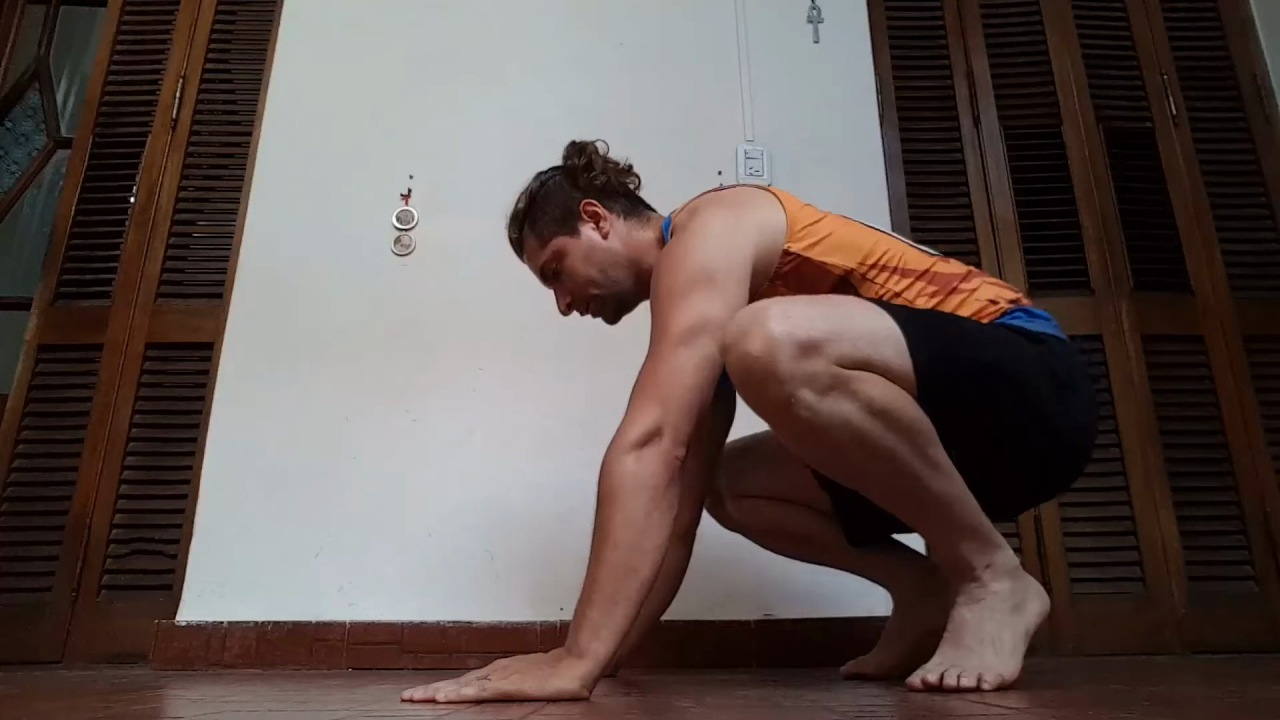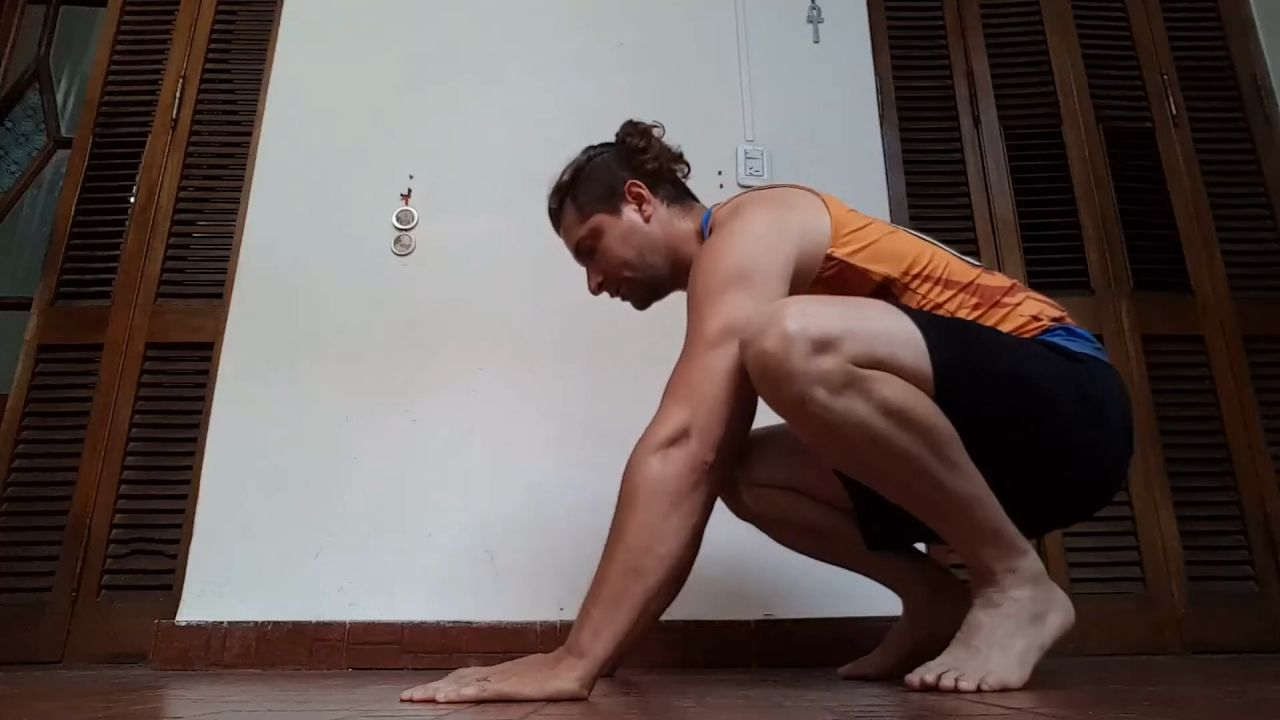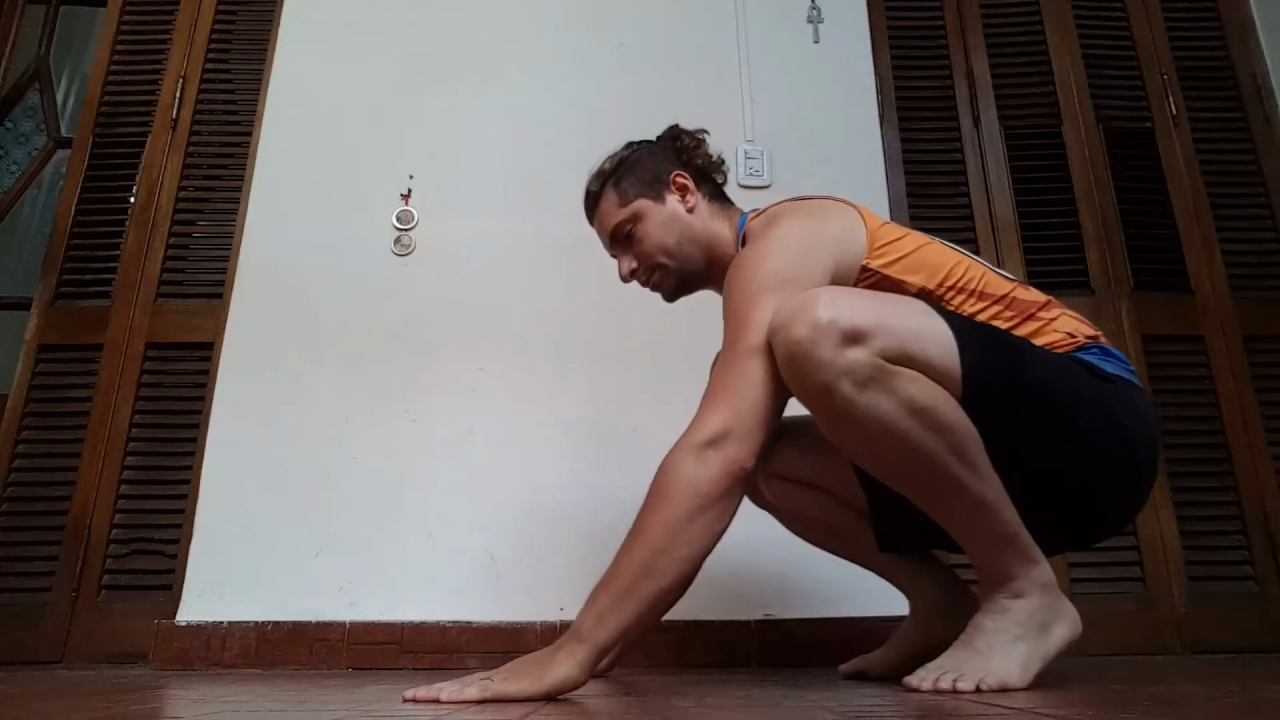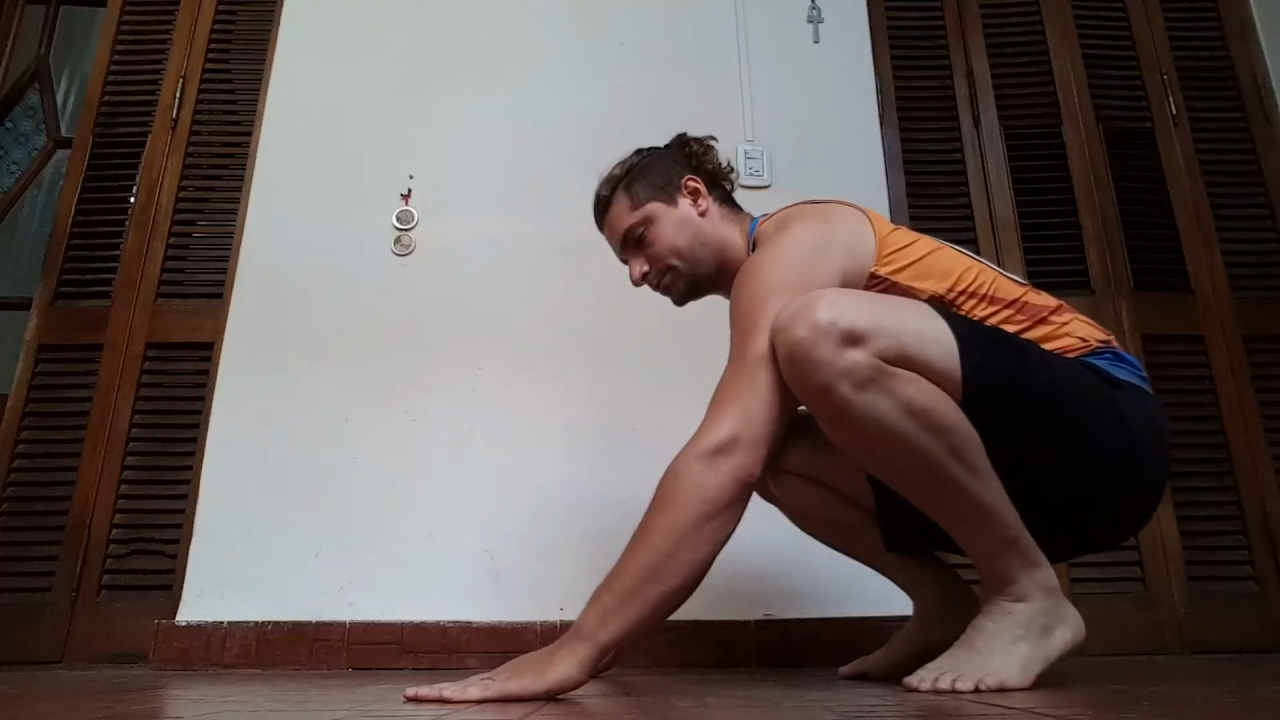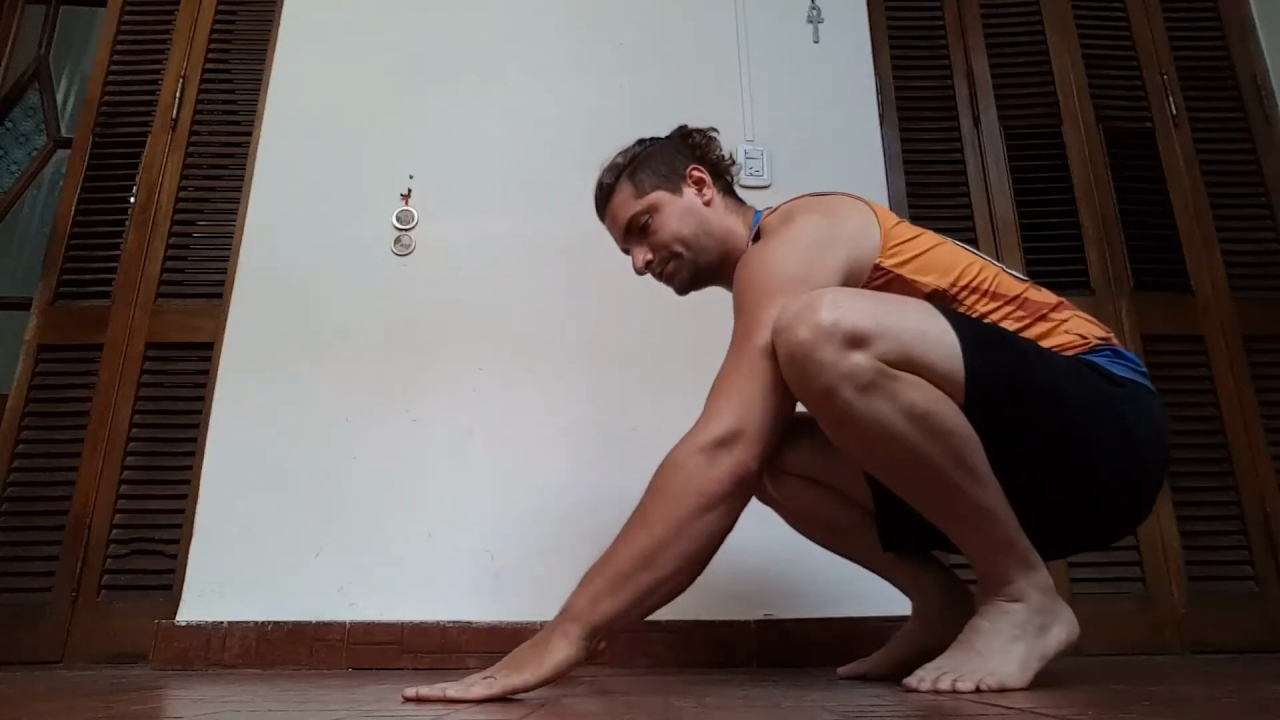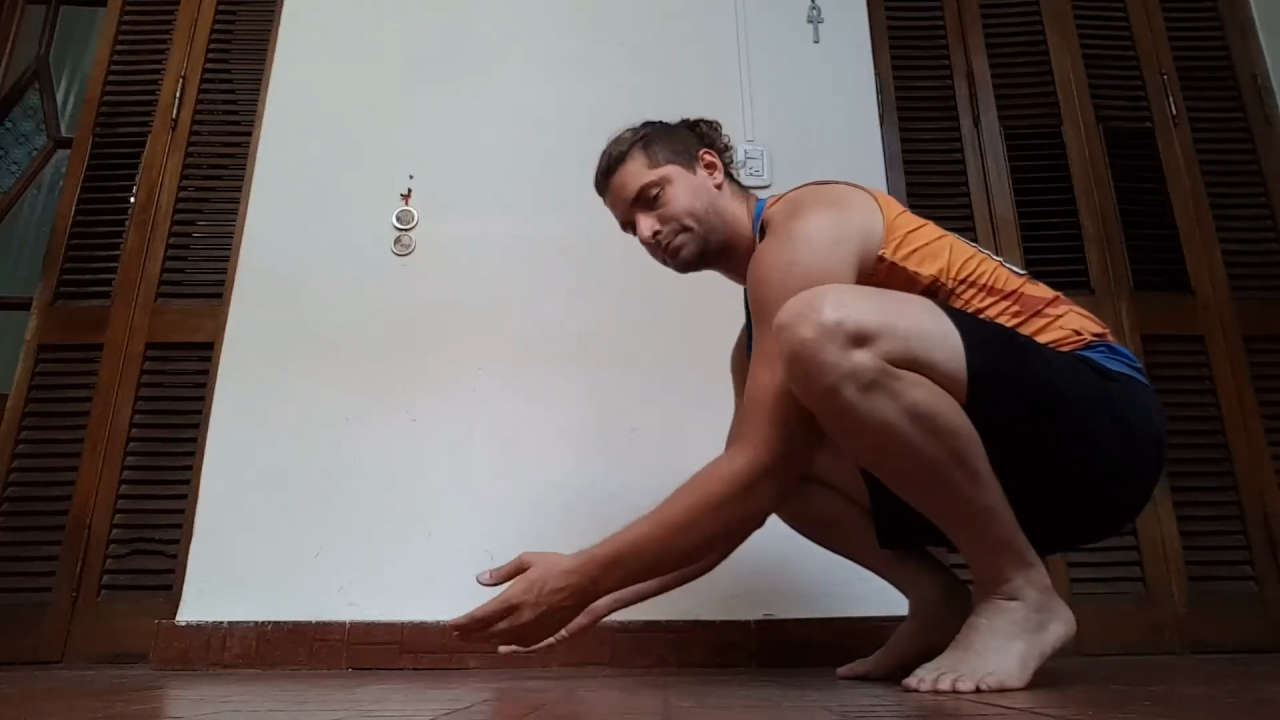
dt=0.3s
person 1, frame 1
left shoulder: (709, 230)
right shoulder: (700, 309)
left elbow: (648, 445)
right elbow: (676, 499)
left wrist: (580, 658)
right wrist: (606, 649)
left hip: (1029, 381)
right hip: (966, 406)
left knee: (772, 343)
right knee: (728, 485)
left ankle: (990, 577)
right ankle: (930, 594)
person 1, frame 2
left shoulder: (747, 230)
right shoulder: (730, 304)
left elbow: (678, 447)
right elbow: (694, 484)
left wrist: (577, 659)
right wrist: (596, 648)
left hip: (1065, 408)
right hip: (990, 450)
left knee: (794, 341)
right knee: (746, 474)
left ankle: (1015, 585)
right ankle: (937, 602)
person 1, frame 3
left shoulder: (784, 239)
right shoulder: (756, 304)
left elbow: (712, 452)
right elbow: (725, 465)
left wrist: (576, 649)
right wrist: (597, 640)
left hip: (1095, 421)
right hip: (1013, 452)
left knee: (821, 332)
left ankle: (1025, 592)
right ankle: (945, 606)
person 1, frame 4
left shoulder: (793, 244)
right shoulder: (766, 309)
left elbow: (721, 461)
right elbow: (737, 467)
left wrist: (575, 649)
right wrist: (595, 636)
left hip: (1102, 426)
right hip: (1013, 463)
left knee: (822, 332)
left ankle: (1025, 596)
right ankle: (947, 606)
person 1, frame 5
left shoulder: (798, 236)
right shoulder: (767, 318)
left elbow: (718, 453)
right elbow: (723, 487)
left wrist: (567, 633)
right wrist: (598, 622)
left hip: (1103, 421)
right hip: (1016, 454)
left knee: (824, 332)
left ankle: (1022, 595)
right ankle: (946, 607)
person 1, frame 6
left shoulder: (804, 226)
right shoulder: (759, 341)
left elbow: (761, 470)
right elbow: (754, 479)
left wrist: (579, 577)
right wrist: (602, 596)
left hip: (1102, 418)
right hip: (1012, 460)
left knee: (825, 331)
left ankle: (1019, 594)
right ankle: (944, 605)
